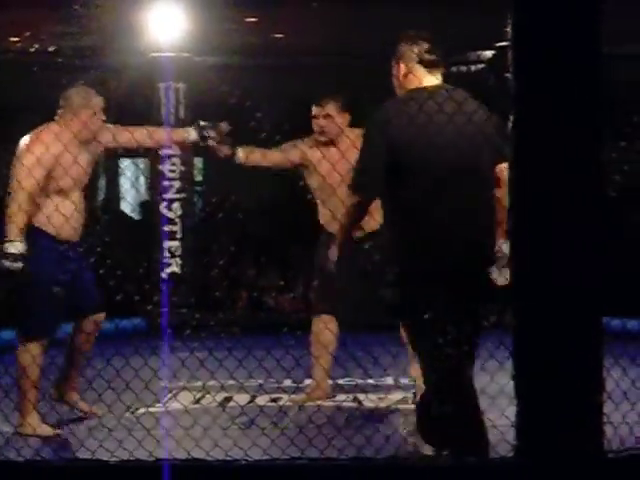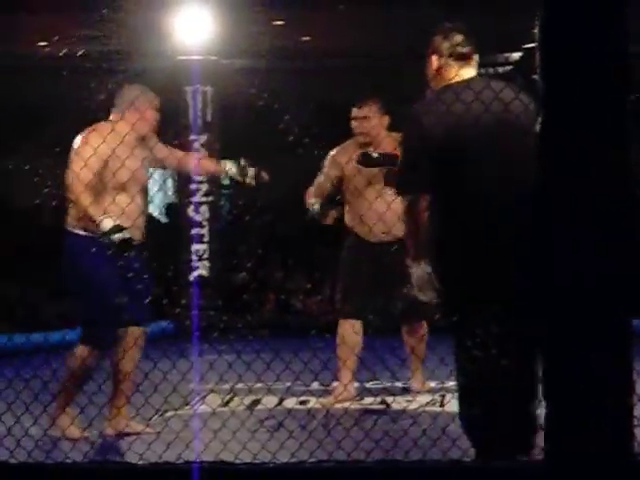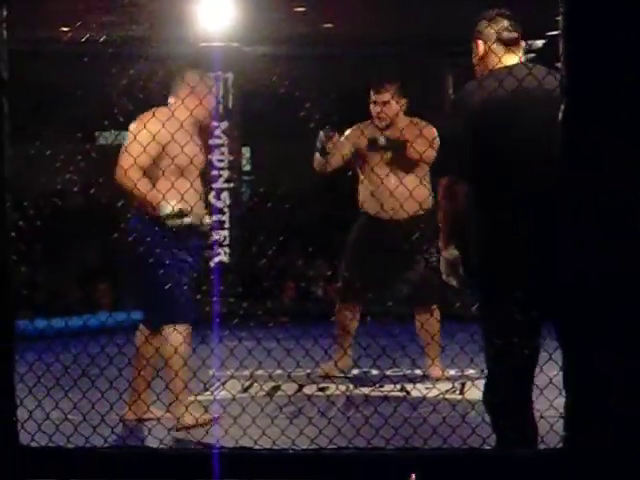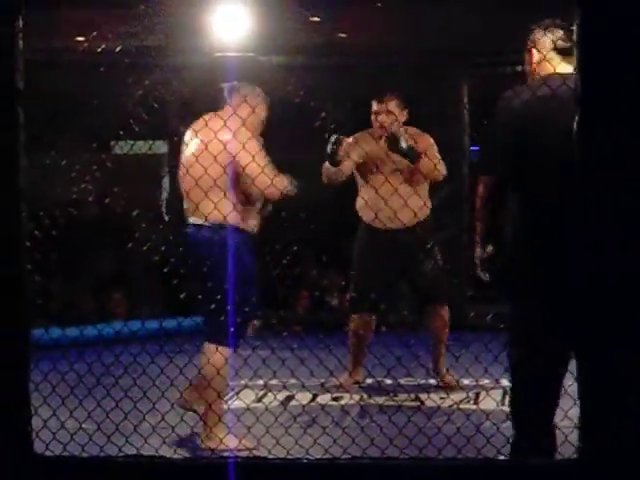
dt=0.3s
person 1, frame 1
left shoulder: (391, 117)
right shoulder: (478, 110)
left elbow: (364, 194)
right elbow: (503, 178)
left wrist: (339, 241)
right wrist: (498, 239)
left hip: (423, 254)
right hip: (475, 250)
left knee: (439, 348)
right knee: (459, 344)
left ankle: (466, 444)
right ankle: (432, 427)
person 1, frame 2
left shoulder: (428, 114)
right shoulder: (518, 98)
left elbow: (414, 197)
right elbow: (533, 169)
left wrist: (418, 258)
right wrist: (534, 226)
left hip: (468, 254)
right hip: (526, 246)
left knee: (479, 355)
right knee: (522, 349)
left ankle: (497, 450)
right ankle: (521, 439)
person 1, frame 3
left shoulder: (474, 98)
right shoulder: (559, 87)
left elbow: (451, 181)
left wrist: (447, 240)
left hip: (504, 245)
right hip: (566, 239)
left knee: (510, 353)
left ankle: (516, 442)
person 1, frame 4
left shoulder: (517, 103)
left elbow: (490, 183)
left wrist: (481, 240)
left hip: (536, 252)
left knee: (535, 360)
left ankle: (533, 451)
person 2, frame 1
left shoulder: (93, 138)
right shoulder: (42, 143)
left elbow: (141, 136)
left wrist: (190, 134)
left hip: (66, 246)
right hip: (37, 248)
left knee: (93, 316)
right knee: (36, 333)
left ankle: (66, 387)
person 2, frame 2
left shoulder: (144, 143)
right shoulder: (98, 140)
left elbow: (184, 160)
right elbow: (76, 187)
left wrist: (230, 169)
right wrist: (107, 223)
left hip: (124, 248)
right hip: (93, 248)
left knee: (133, 331)
right knee: (99, 337)
left ankle: (118, 416)
right ankle: (63, 411)
person 2, frame 3
left shoulder: (190, 130)
right shoulder: (155, 123)
right elbow: (126, 173)
left wrist: (206, 220)
right wrist: (164, 205)
left hip: (187, 232)
right hip: (160, 233)
left knee: (159, 319)
right knee: (177, 317)
left ankle: (138, 403)
right ankle: (184, 408)
person 2, frame 4
left shoulder: (202, 127)
right shoulder: (239, 131)
left elbow: (189, 179)
right elbow: (268, 187)
right wrist: (287, 184)
left hip: (205, 233)
right hip: (222, 238)
left knee: (227, 327)
right knee: (223, 335)
left ankle: (197, 392)
right ankle: (214, 431)
person 3, frame 1
right shoulder: (305, 149)
right elbow: (267, 157)
right wrist: (236, 153)
right hip: (337, 240)
right knee: (323, 310)
left ankle: (416, 363)
right ankle: (320, 383)
person 3, frame 2
left shoulder: (405, 146)
right shoulder: (342, 155)
right elbow: (317, 189)
left wrist: (389, 164)
right wrist: (317, 205)
left hip: (403, 243)
right hip: (362, 244)
left knee: (414, 314)
right knee: (349, 312)
left ankle: (417, 375)
right ankle: (345, 384)
person 3, frame 3
left shoulder: (422, 130)
right shoulder: (357, 133)
left elbow: (431, 155)
right elbow: (324, 166)
left wrist: (394, 143)
right wrist: (323, 150)
left hip: (414, 225)
right hip: (371, 224)
left knee: (425, 299)
right knee: (349, 295)
left ankle: (433, 362)
right ankle: (342, 357)
person 3, frame 4
left shoulder: (421, 140)
right shoulder: (358, 143)
left elbow: (439, 174)
right elbow: (332, 178)
left wrist: (409, 152)
right wrist: (332, 159)
left hip: (416, 232)
right hip: (374, 235)
left knee: (438, 300)
right knee: (361, 307)
left ankle: (439, 364)
right ankle: (355, 370)
